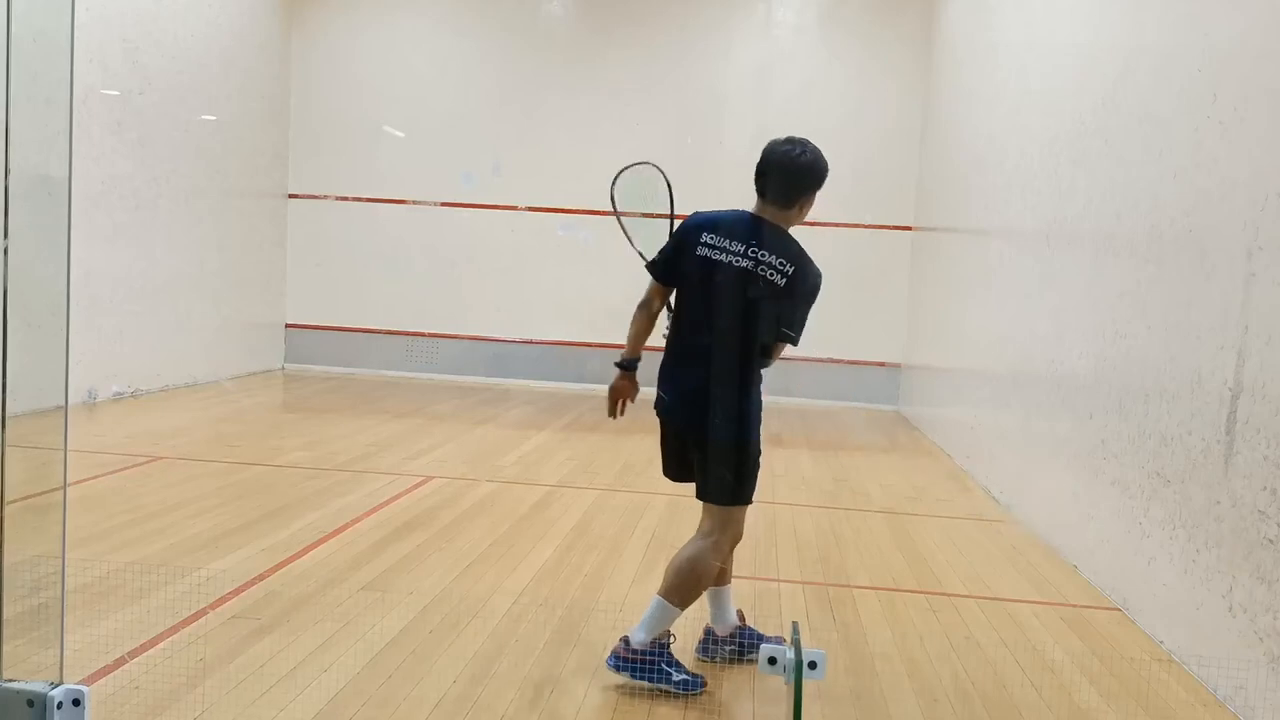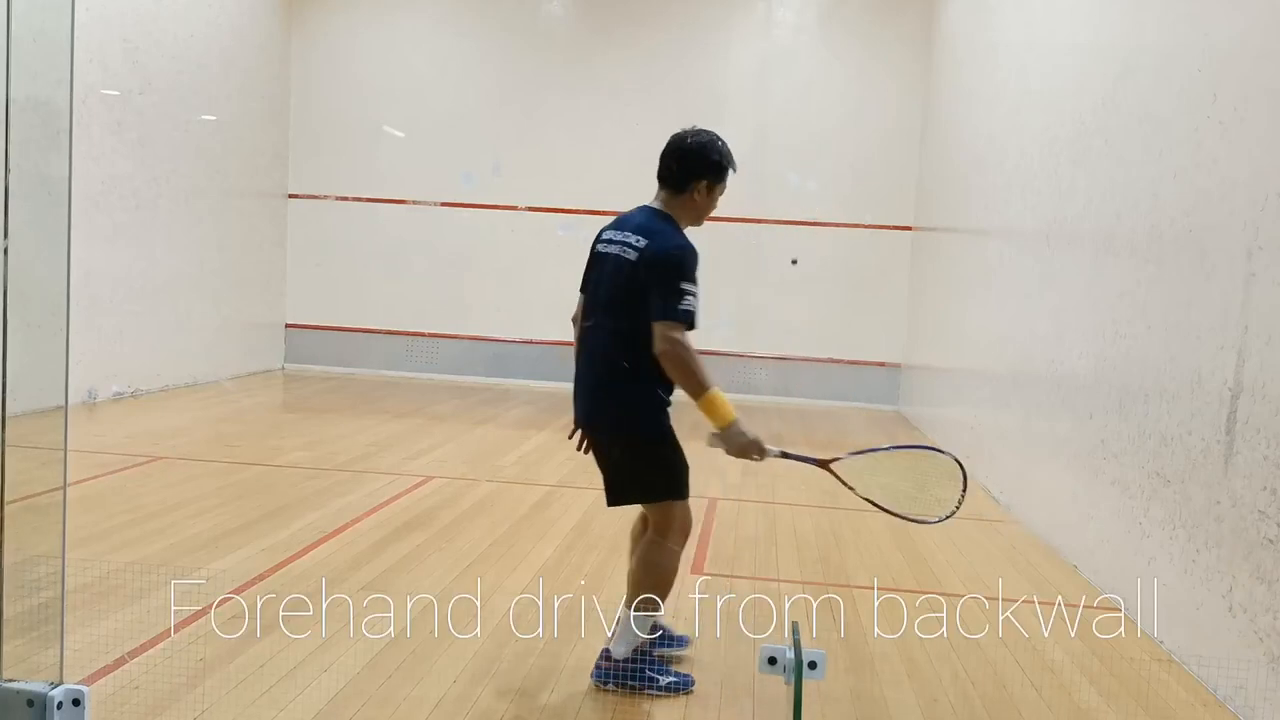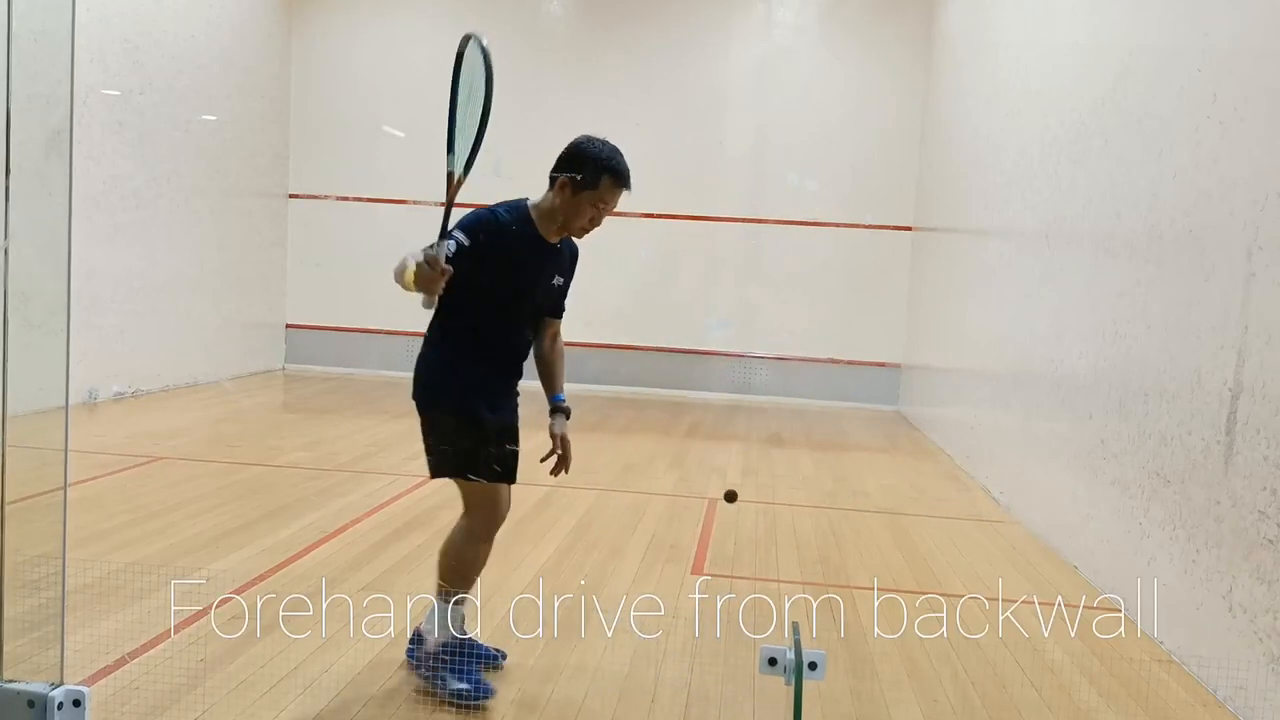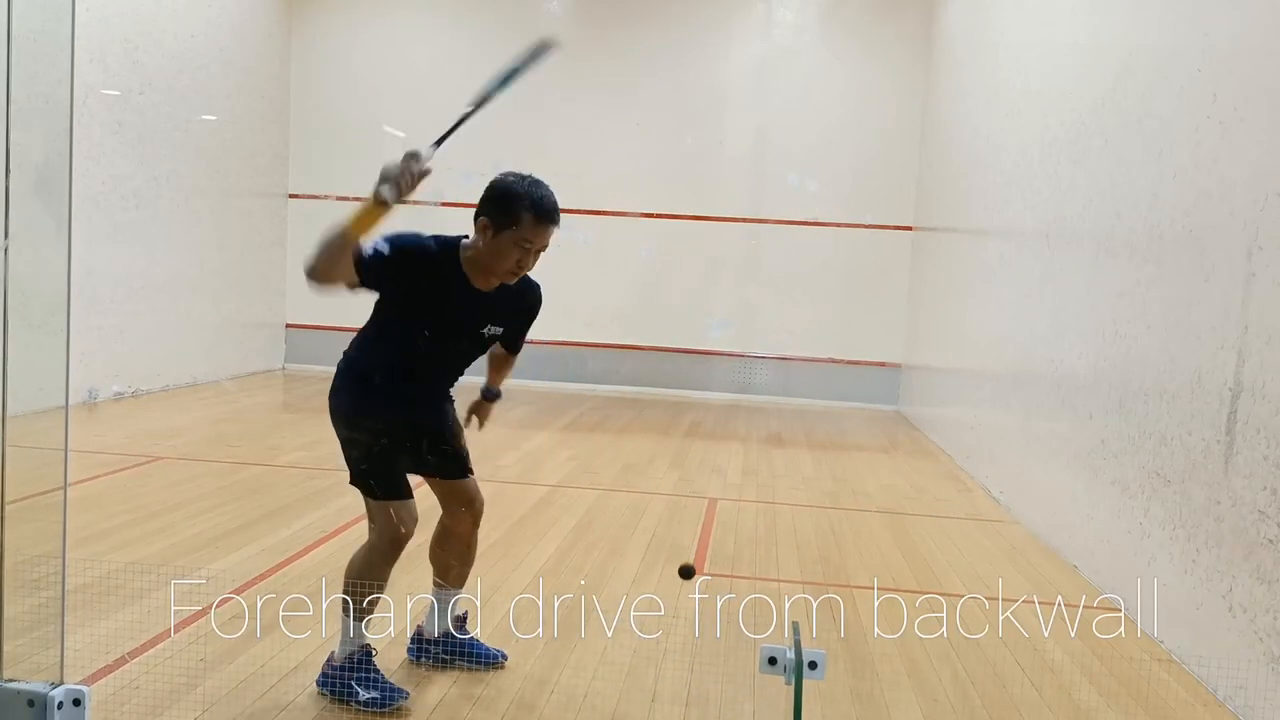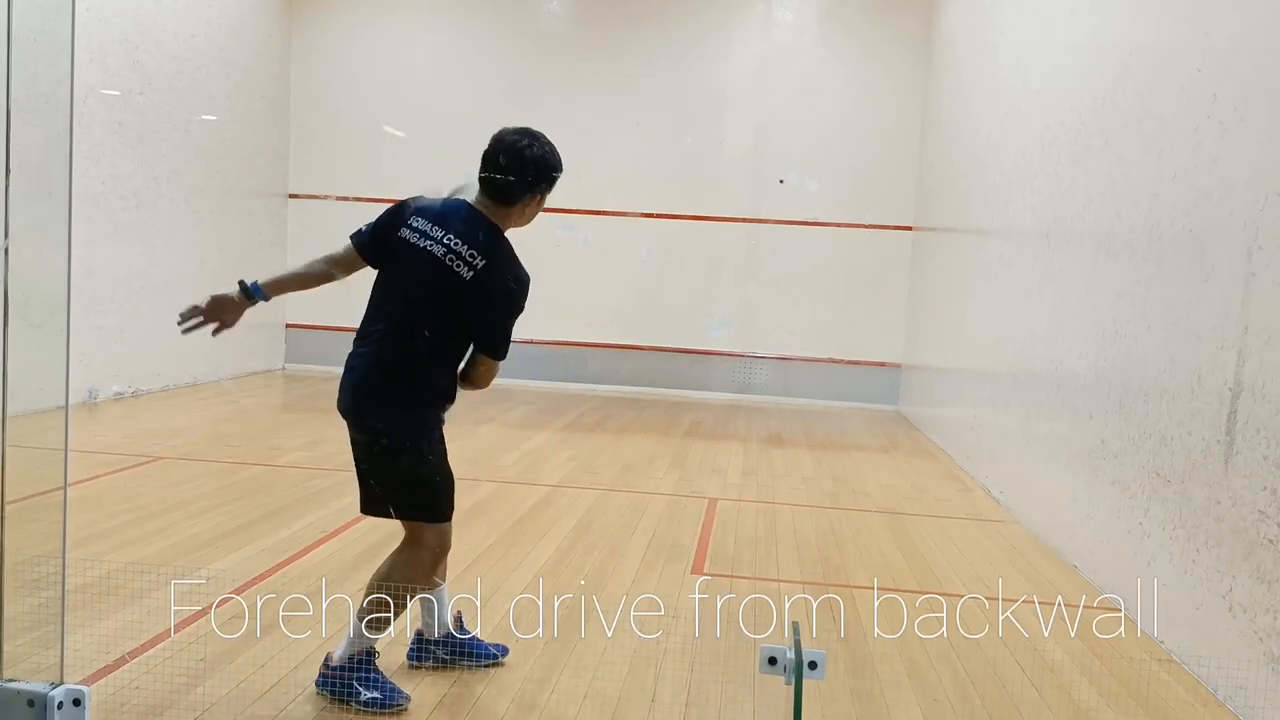
dt=1s
person 1, frame 1
left shoulder: (698, 228)
right shoulder: (801, 272)
left elbow: (650, 303)
right elbow: (771, 351)
left wrist: (626, 367)
left hip: (676, 397)
right hip: (728, 410)
left knee: (718, 516)
right knee: (720, 531)
left ankle: (723, 629)
right ankle: (641, 644)
person 1, frame 2
left shoulder: (612, 231)
right shoulder: (672, 250)
left elbow: (580, 320)
right elbow: (668, 343)
right wrist: (724, 419)
left hip: (597, 403)
right hip: (632, 411)
left knee: (657, 512)
right knee: (671, 523)
left ankle: (639, 622)
right ankle: (624, 656)
person 1, frame 3
left shoulder: (566, 254)
right shoulder: (490, 227)
left elbow: (546, 335)
right elbow: (406, 267)
left wrist: (558, 409)
right wrist: (422, 273)
left hip: (498, 393)
right hip: (449, 387)
left knee: (492, 509)
right knee: (484, 509)
left ankle: (438, 631)
right ankle: (436, 644)
person 1, frame 4
left shoulder: (524, 298)
right shoulder: (419, 259)
right elbow: (320, 271)
left wrist: (491, 392)
left hip: (429, 404)
right hip: (368, 402)
left knee: (465, 504)
right knee: (395, 525)
left ankle: (437, 632)
right ankle: (345, 661)
person 1, frame 5
left shoulder: (414, 213)
right shoulder: (506, 276)
left elbow: (333, 264)
right elbow: (480, 375)
left wrist: (250, 295)
right wrist: (463, 376)
left hip: (369, 390)
right hip: (400, 407)
left knee: (439, 502)
right knee: (425, 536)
left ankle: (438, 632)
right ankle: (346, 662)
